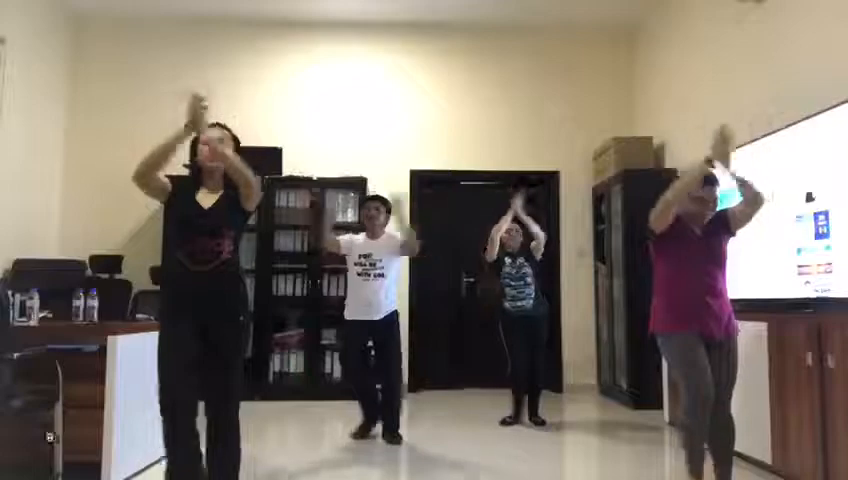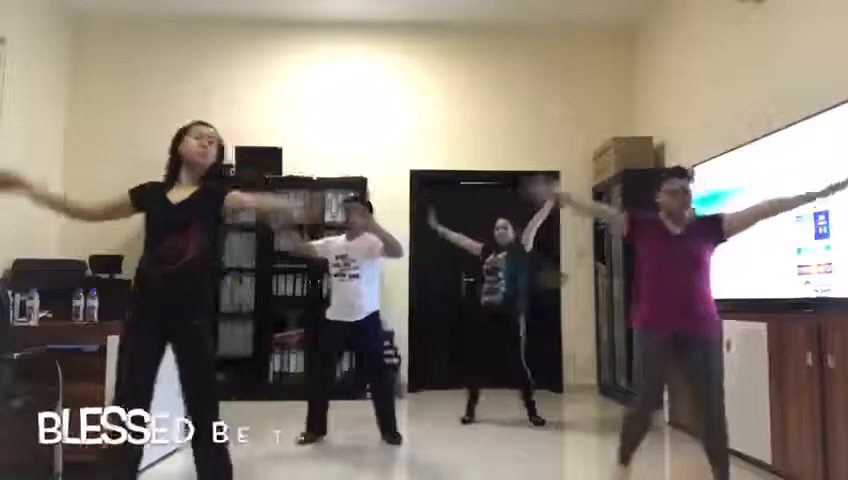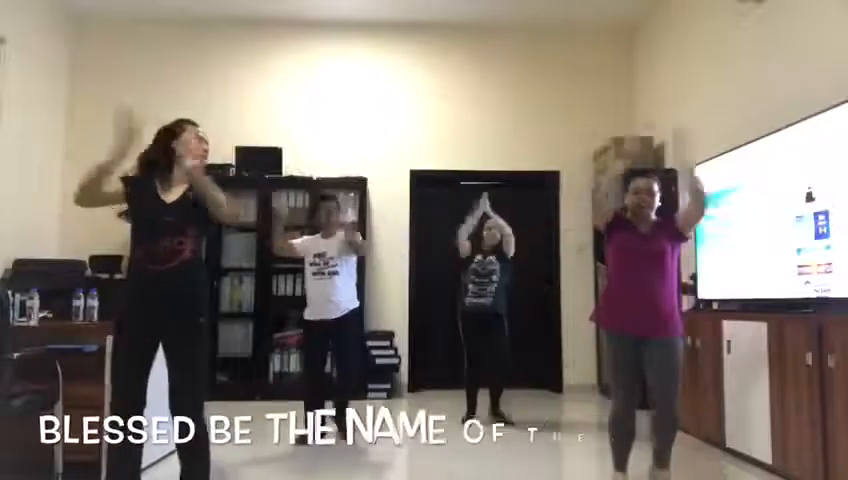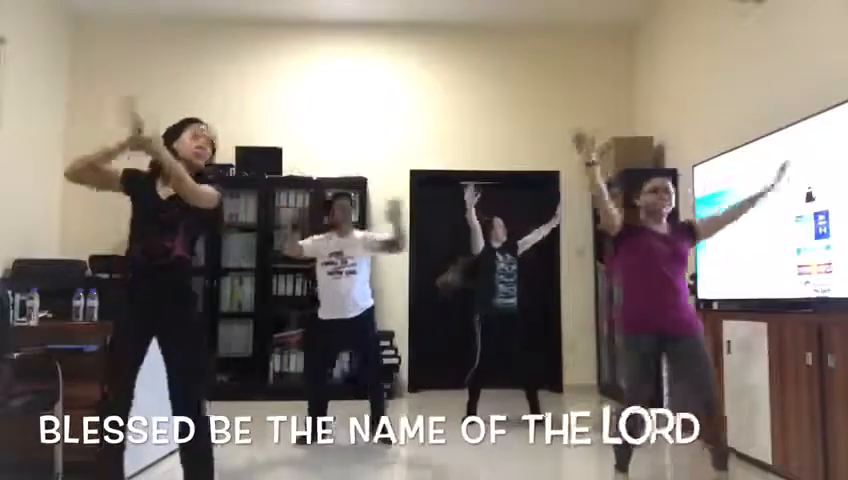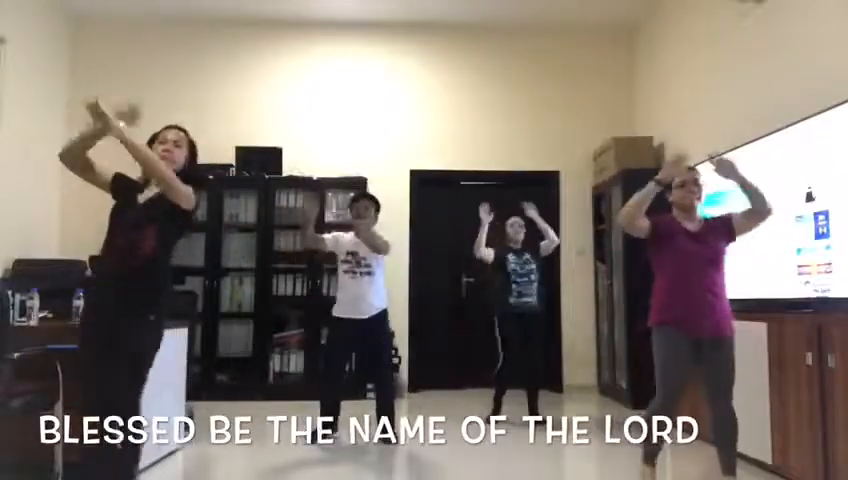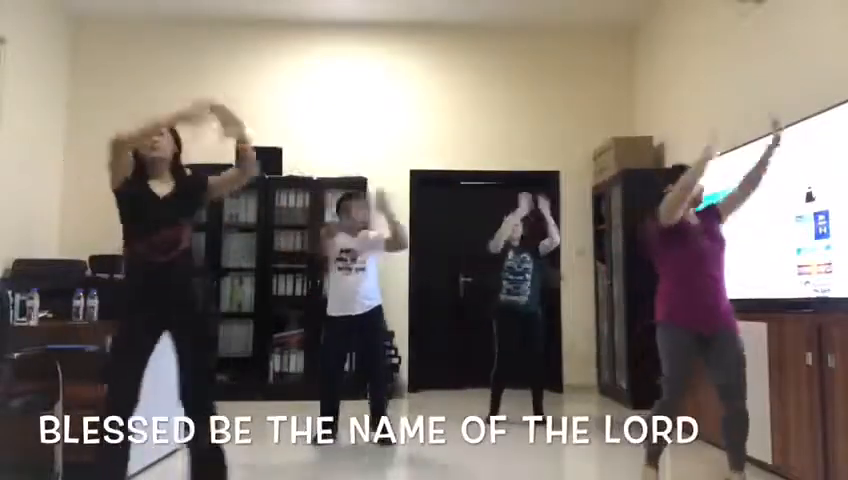
dt=0.4s
person 1, frame 1
left shoulder: (240, 199)
right shoulder: (176, 193)
left elbow: (251, 183)
right elbow: (141, 175)
left wrist: (223, 146)
right wrist: (186, 131)
left hip: (225, 311)
right hip: (179, 311)
left knee: (224, 408)
right knee: (176, 405)
person 1, frame 2
left shoulder: (216, 195)
right shoulder: (149, 194)
left elbow: (251, 201)
right elbow: (85, 211)
left wrist: (283, 206)
left hip: (192, 310)
right hip: (145, 309)
left knee: (202, 410)
right knee: (128, 409)
person 1, frame 3
left shoulder: (204, 192)
right shoulder: (138, 187)
left elbow: (229, 213)
right elbow: (83, 198)
left wrist: (194, 171)
right wrist: (118, 154)
left hip: (187, 310)
right hip: (138, 308)
left knee: (188, 410)
right knee: (126, 406)
person 1, frame 4
left shoulder: (206, 190)
right shoulder: (138, 181)
left elbow: (193, 195)
right elbow: (74, 173)
left wrist: (157, 147)
right wrist: (125, 144)
left hip: (179, 305)
right hip: (133, 302)
left knee: (188, 408)
right knee: (114, 403)
person 1, frame 5
left shoulder: (184, 195)
right shoulder: (125, 187)
left elbow: (162, 177)
right elbow: (70, 159)
left wrist: (120, 130)
right wrist: (101, 127)
left hip: (143, 313)
right hip: (101, 307)
left knee: (123, 407)
right knee: (97, 407)
person 1, frame 6
left shoulder: (194, 187)
right shoulder: (128, 184)
left elbow: (247, 173)
right elbow: (119, 143)
left wrist: (240, 134)
right wrist: (181, 115)
left hip: (187, 301)
right hip: (141, 301)
left knee: (199, 398)
right knee: (119, 399)
person 2, frame 1
left shoulder: (720, 225)
right shoulder: (665, 227)
left elbow: (755, 202)
right elbow: (670, 200)
left wrist: (729, 167)
right wrist: (709, 159)
left hip: (721, 328)
right hip: (677, 328)
left knee: (721, 407)
right knee: (700, 395)
person 2, frame 2
left shoulder: (709, 227)
right shoulder: (640, 226)
left elbow: (760, 211)
right elbow: (601, 211)
left wrist: (820, 194)
right wrist: (567, 200)
left hip: (701, 328)
right hip: (654, 328)
left knee: (713, 406)
right knee: (645, 400)
person 2, frame 3
left shoulder: (672, 229)
right shoulder: (613, 225)
left elbow: (699, 205)
right elbow: (602, 197)
left wrist: (688, 170)
right wrist: (618, 168)
left hip: (663, 330)
right hip: (621, 328)
left knee: (666, 403)
right knee: (624, 402)
person 2, frame 4
left shoulder: (684, 232)
right shoulder: (624, 230)
left elbow: (729, 216)
right elbow: (603, 200)
left wrist: (767, 188)
right wrist: (591, 162)
left hip: (684, 327)
right hip: (639, 330)
left knee: (707, 400)
right knee: (635, 402)
person 2, frame 5
left shoulder: (719, 227)
right shoulder: (659, 227)
left elbow: (762, 211)
right elbow: (626, 220)
left wrist: (737, 177)
right wrist: (659, 180)
left hip: (716, 328)
right hip: (672, 327)
left knee: (722, 404)
right knee: (667, 399)
person 2, frame 6
left shoulder: (709, 217)
right shoulder: (664, 222)
left elbow: (745, 188)
right elbow: (678, 195)
left wrist: (770, 150)
right wrist: (704, 158)
left hip: (720, 323)
right hip: (678, 324)
left knee: (736, 402)
right knee: (673, 398)
person 3, frame 1
left shoulder: (394, 242)
right shoulder: (352, 242)
left elbow: (414, 248)
right elbow: (328, 243)
left wrist: (403, 220)
right wrist: (328, 218)
left hip: (385, 317)
right hip: (355, 318)
left knee: (391, 373)
right knee: (354, 370)
left ankle: (391, 427)
right ankle: (371, 416)
person 3, frame 2
left shoulder: (373, 242)
right shoulder: (332, 243)
left elbow: (397, 252)
right elbow: (301, 248)
left wrist: (373, 227)
left hip: (366, 318)
right hip: (335, 319)
left knee: (379, 374)
right knee: (320, 373)
left ankle: (389, 427)
right ankle: (316, 427)
person 3, frame 3
left shoulder: (347, 239)
right shoulder: (308, 242)
left elbow: (359, 248)
right elbow: (281, 248)
left wrist: (345, 228)
right wrist: (280, 224)
left hip: (346, 315)
right hip: (314, 318)
left knee: (347, 370)
right knee: (312, 373)
left ankle: (341, 416)
person 3, frame 4
left shoulder: (366, 238)
right shoulder: (319, 242)
left elbow: (397, 246)
right elbow: (291, 251)
left wrist: (396, 222)
right wrist: (288, 227)
left hip: (361, 315)
right hip: (328, 318)
left knee: (372, 372)
right knee: (316, 373)
left ankle: (379, 425)
right ankle: (314, 428)
person 3, frame 5
left shoulder: (376, 239)
right shoulder: (340, 239)
left elbow: (381, 247)
right elbow: (313, 242)
left wrist: (363, 226)
right wrist: (309, 221)
left hip: (375, 317)
right hip: (343, 317)
left knee: (382, 373)
right knee: (331, 372)
left ankle: (387, 427)
right ankle: (327, 425)
person 3, frame 6
left shoulder: (375, 238)
right shoulder: (334, 240)
left elbow: (402, 243)
right elbow: (324, 236)
left wrist: (387, 213)
right wrist: (348, 222)
left hip: (369, 313)
right hip: (337, 315)
left knee: (376, 372)
right knee: (329, 373)
left ankle: (380, 426)
right ankle: (329, 427)
person 4, frame 1
left shoulder: (531, 254)
right shoulder: (496, 256)
left elbow: (541, 237)
right elbow: (493, 236)
left wrist: (522, 214)
right wrist: (511, 212)
left hip: (536, 317)
right hip: (511, 319)
left knee: (537, 365)
right knee: (517, 364)
left ankle: (534, 412)
right ankle: (516, 412)
person 4, frame 2
left shoulder: (520, 249)
right shoulder: (486, 250)
left elbow: (533, 225)
right elbow: (461, 240)
left wrist: (549, 204)
right wrist: (437, 227)
left hip: (511, 314)
right hip: (487, 313)
left knee: (519, 362)
right knee: (476, 359)
left ankle: (532, 410)
right ankle: (470, 408)
person 4, frame 3
left shoulder: (504, 252)
right shoulder: (471, 252)
left elbow: (509, 233)
right elbow: (461, 235)
left wrist: (490, 211)
right wrist: (479, 212)
left hip: (495, 316)
right hip: (470, 315)
left knee: (498, 361)
right knee: (473, 362)
left ankle: (496, 408)
right ankle: (470, 410)
person 4, frame 4
left shoulder: (512, 249)
right shoulder: (481, 251)
left elbow: (536, 235)
right elbow: (476, 228)
left wrist: (556, 219)
right wrist: (469, 207)
left hip: (510, 315)
right hip: (488, 316)
left knee: (522, 360)
right knee: (483, 362)
left ankle: (535, 409)
right ankle: (471, 410)
person 4, frame 5
left shoulder: (533, 250)
right shoulder: (500, 252)
left elbow: (554, 241)
right elbow: (479, 252)
left wrist: (535, 217)
right wrist: (485, 224)
left hip: (533, 315)
right hip: (508, 315)
left knee: (534, 362)
right knee: (508, 362)
left ankle: (534, 411)
right ankle: (496, 409)
person 4, frame 6
left shoulder: (533, 249)
right shoulder: (501, 248)
left elbow: (555, 241)
right elbow: (497, 240)
left wrist: (546, 213)
right wrist: (520, 211)
left hip: (531, 314)
right hip: (506, 312)
left knee: (537, 360)
right knee: (503, 360)
left ankle: (538, 411)
right ankle: (494, 410)
